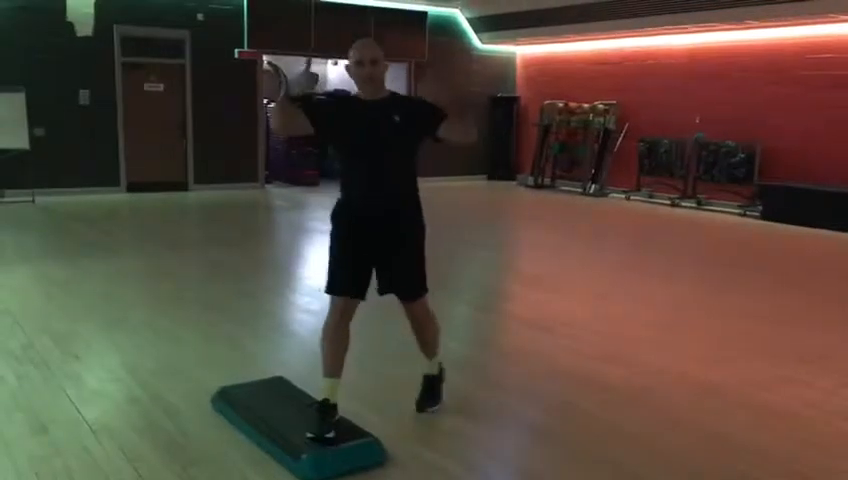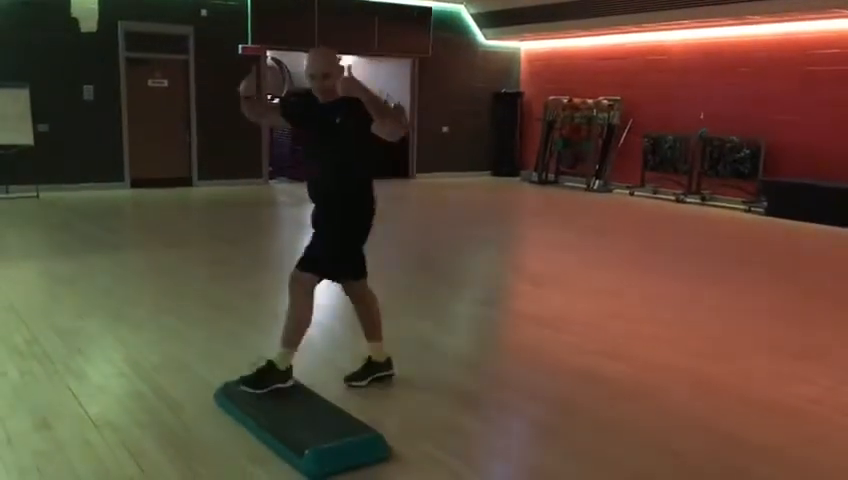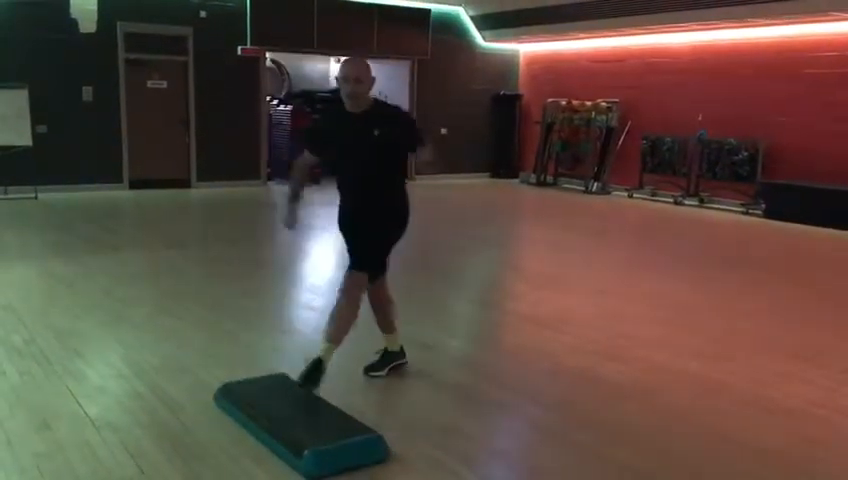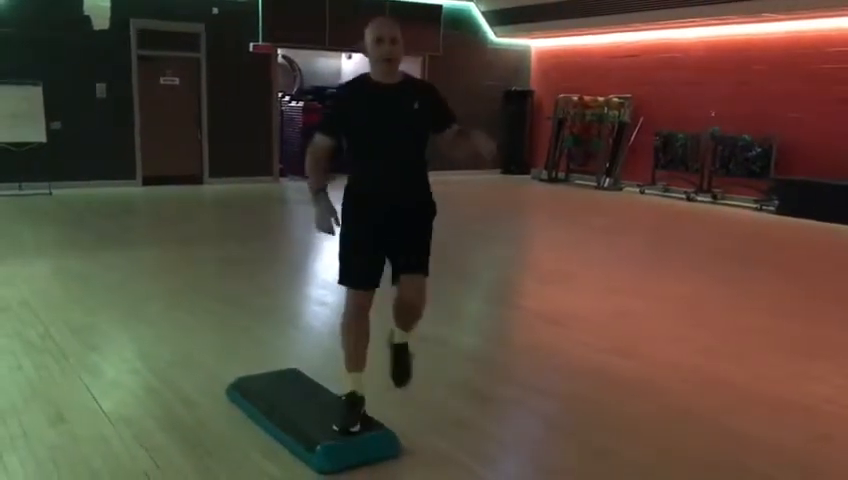
dt=1s
person 1, frame 1
left shoulder: (411, 108)
right shoulder: (336, 109)
left elbow: (466, 135)
right elbow: (281, 125)
left wrist: (438, 106)
right wrist: (294, 94)
left hip: (401, 220)
right hip: (353, 218)
left knee: (415, 305)
right knee: (340, 307)
left ankle: (434, 371)
right ankle: (329, 403)
person 1, frame 2
left shoulder: (357, 107)
right shoulder: (306, 106)
left elbow: (395, 133)
right elbow: (261, 115)
left wrist: (364, 94)
right wrist: (247, 96)
left hip: (352, 211)
right hip: (329, 209)
left knee: (300, 281)
right knee: (355, 286)
left ankle: (281, 367)
right ankle: (380, 360)
person 1, frame 3
left shoulder: (394, 118)
right shoulder: (329, 123)
left elbow: (419, 152)
right elbow: (305, 164)
right wrist: (292, 203)
left hip: (388, 213)
right hip: (352, 213)
left knee: (353, 282)
right knee: (373, 282)
left ankle: (323, 359)
right ankle: (394, 349)
person 1, frame 4
left shoulder: (423, 94)
right shoulder: (348, 95)
left elbow: (451, 141)
right elbow: (317, 152)
left wrist: (475, 141)
right wrist: (320, 198)
left hip: (413, 208)
right hip: (362, 209)
left knee: (412, 292)
right knee: (358, 299)
left ankle: (400, 341)
right ankle: (354, 395)
